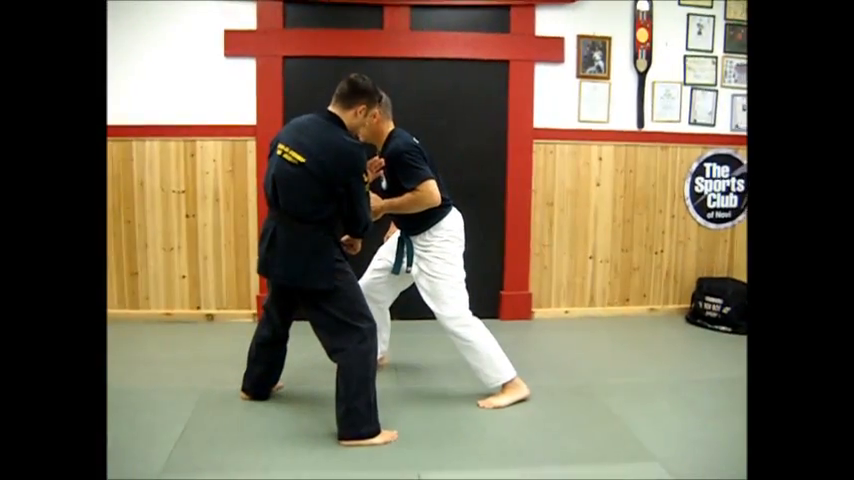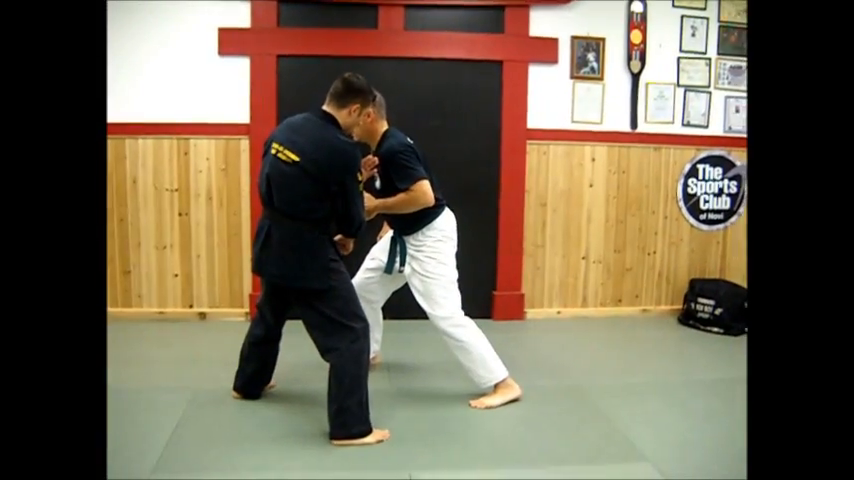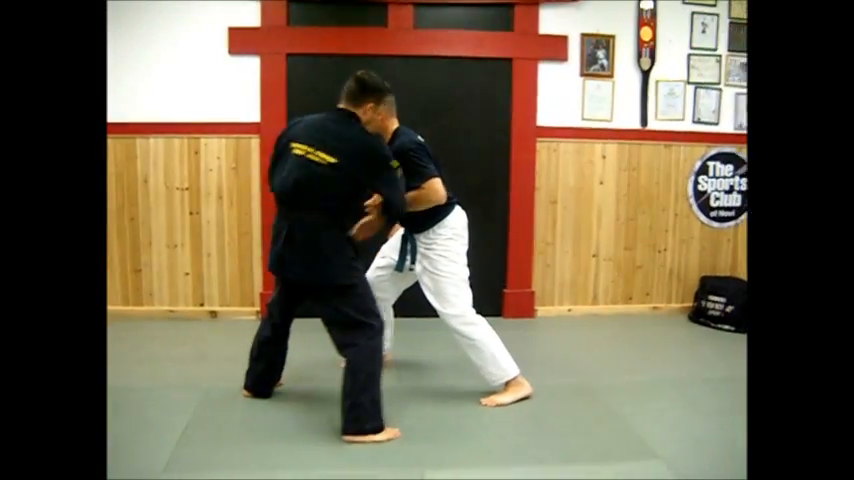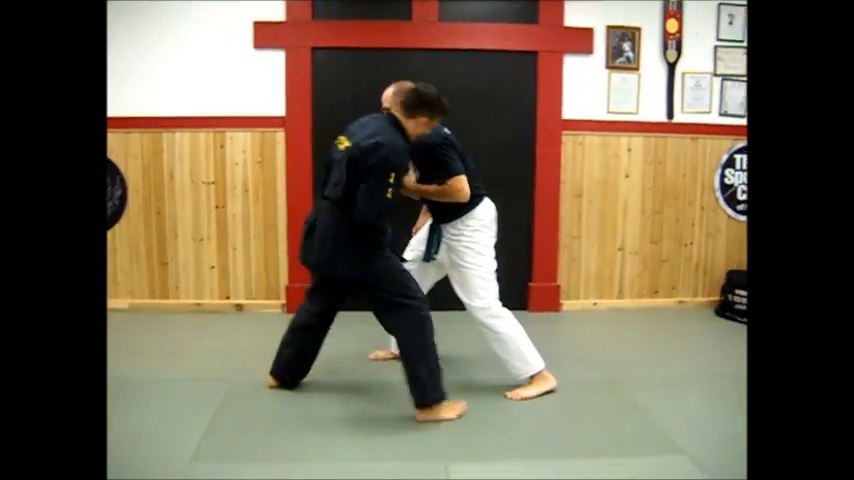
dt=0.2s
person 1, frame 1
left shoulder: (292, 128)
right shoulder: (347, 150)
right elbow: (357, 219)
right wrist: (354, 238)
left hip: (277, 240)
right hip: (312, 249)
left knee: (276, 316)
right knee: (358, 333)
left ankle: (256, 385)
right ankle: (358, 428)
person 1, frame 2
left shoulder: (286, 127)
right shoulder: (342, 149)
right elbow: (351, 218)
right wrist: (347, 237)
left hip: (272, 240)
right hip: (307, 249)
left knee: (269, 315)
right knee: (350, 333)
left ankle: (248, 384)
right ankle: (350, 427)
person 1, frame 3
left shoulder: (298, 127)
right shoulder: (369, 147)
left elbow: (275, 179)
right elbow: (396, 205)
right wrist: (372, 223)
left hip: (288, 237)
right hip: (327, 246)
left knee: (279, 314)
right knee: (364, 330)
left ankle: (258, 382)
right ankle: (362, 424)
person 1, frame 4
left shoulder: (362, 126)
right shoulder: (393, 150)
right elbow: (370, 217)
right wrist: (382, 235)
left hip: (325, 232)
right hip: (353, 240)
left knee: (318, 305)
right knee: (411, 311)
left ankle: (284, 373)
right ankle: (430, 400)
person 2, frame 1
left shoulder: (400, 149)
right shoulder: (388, 147)
left elbow: (431, 196)
left wrist: (384, 207)
right wrist: (397, 219)
left hip: (437, 237)
right hip: (411, 235)
left knee: (453, 314)
right knee: (370, 290)
left ankle: (511, 384)
right ankle: (374, 354)
person 2, frame 2
left shoulder: (394, 149)
right shoulder: (382, 147)
left elbow: (424, 196)
left wrist: (377, 206)
right wrist: (390, 219)
left hip: (429, 237)
right hip: (404, 234)
left knee: (446, 314)
right knee: (363, 289)
left ankle: (503, 384)
right ankle: (366, 353)
person 2, frame 3
left shoulder: (405, 146)
right shoulder: (393, 144)
left elbow: (436, 194)
right wrist: (400, 220)
left hip: (440, 233)
right hip: (414, 232)
left knee: (456, 312)
right knee: (374, 287)
left ankle: (515, 381)
person 2, frame 4
left shoulder: (431, 141)
right shoulder: (421, 138)
left elbow: (461, 191)
left wrist: (414, 188)
right wrist: (424, 217)
left hip: (469, 224)
right hip: (443, 223)
left knee: (482, 305)
left ankle: (539, 376)
right ankle: (402, 347)
